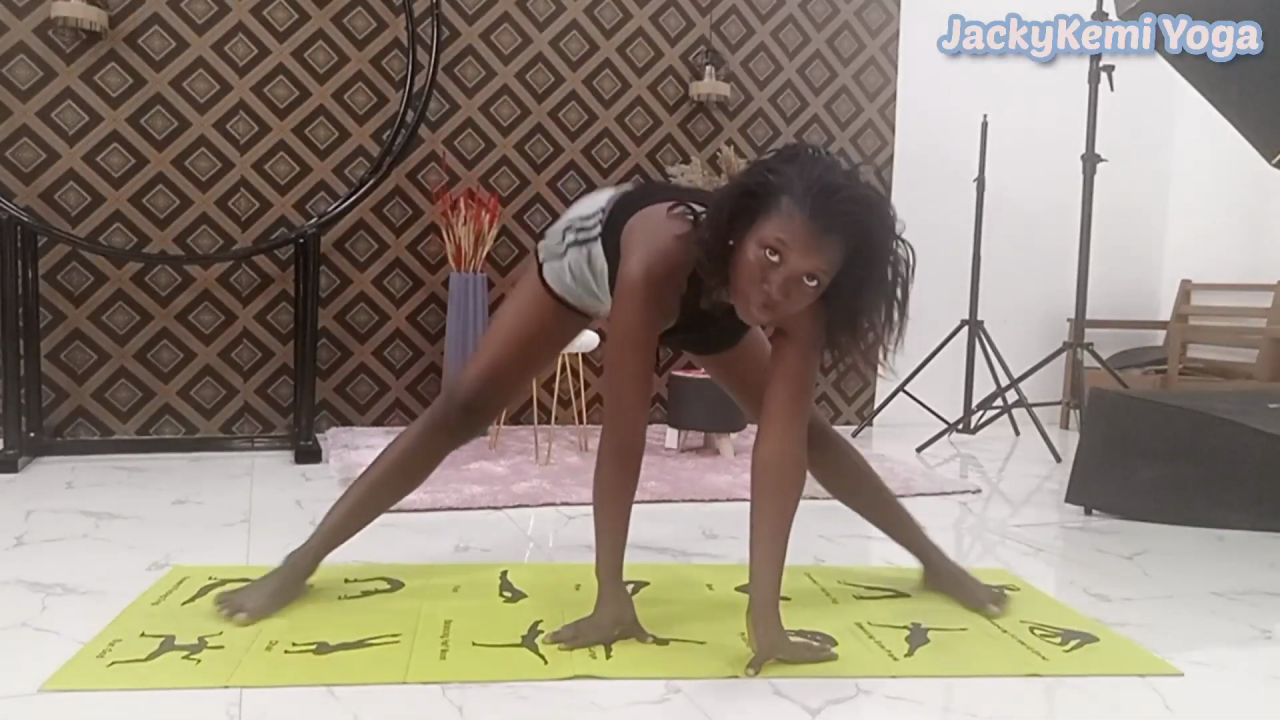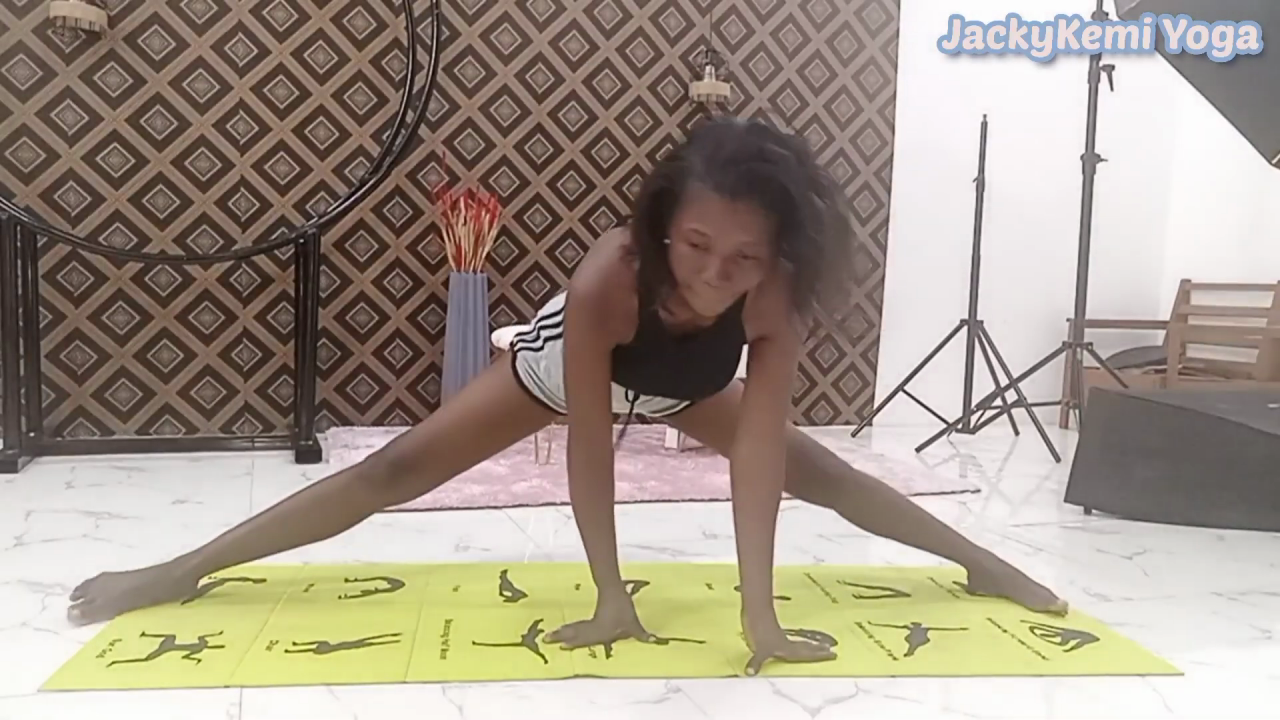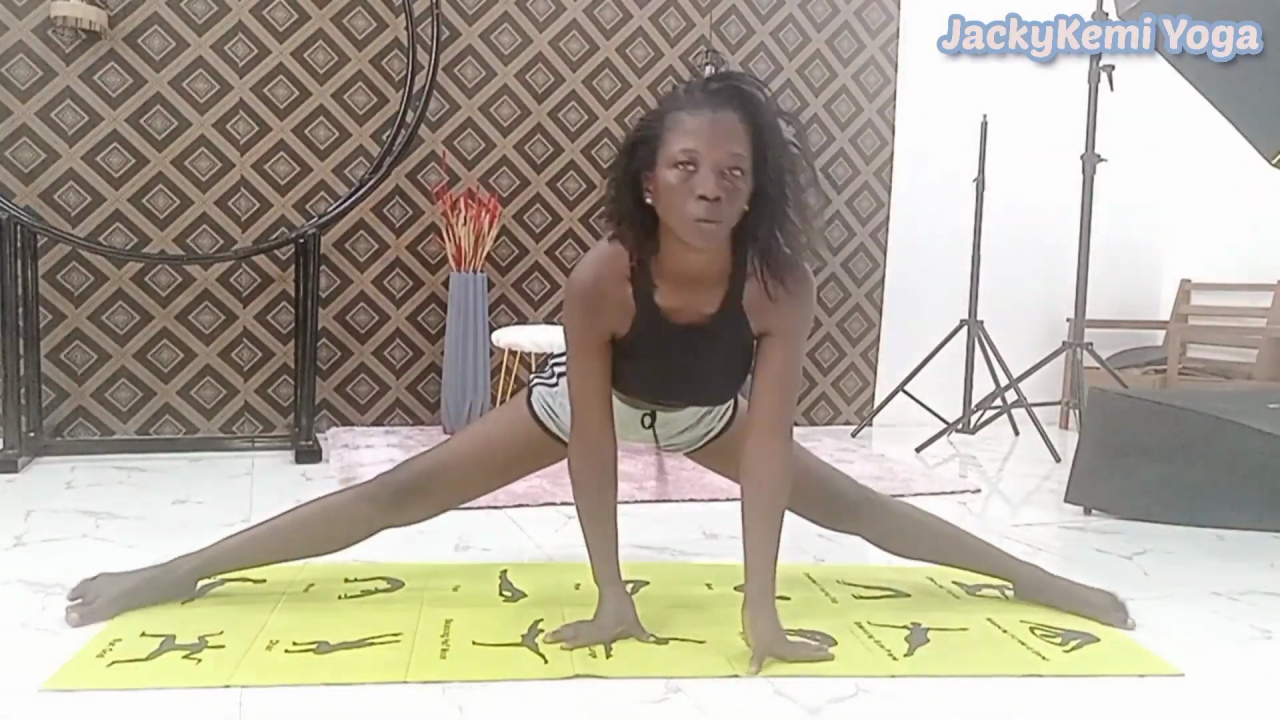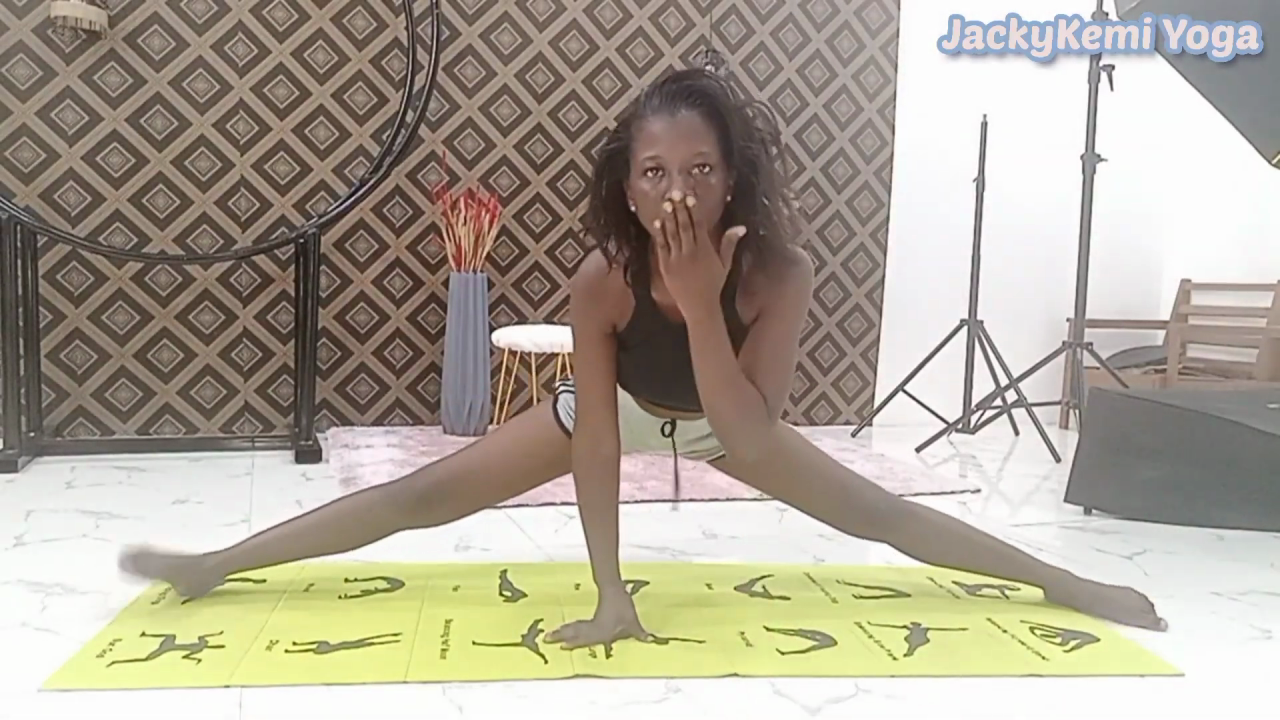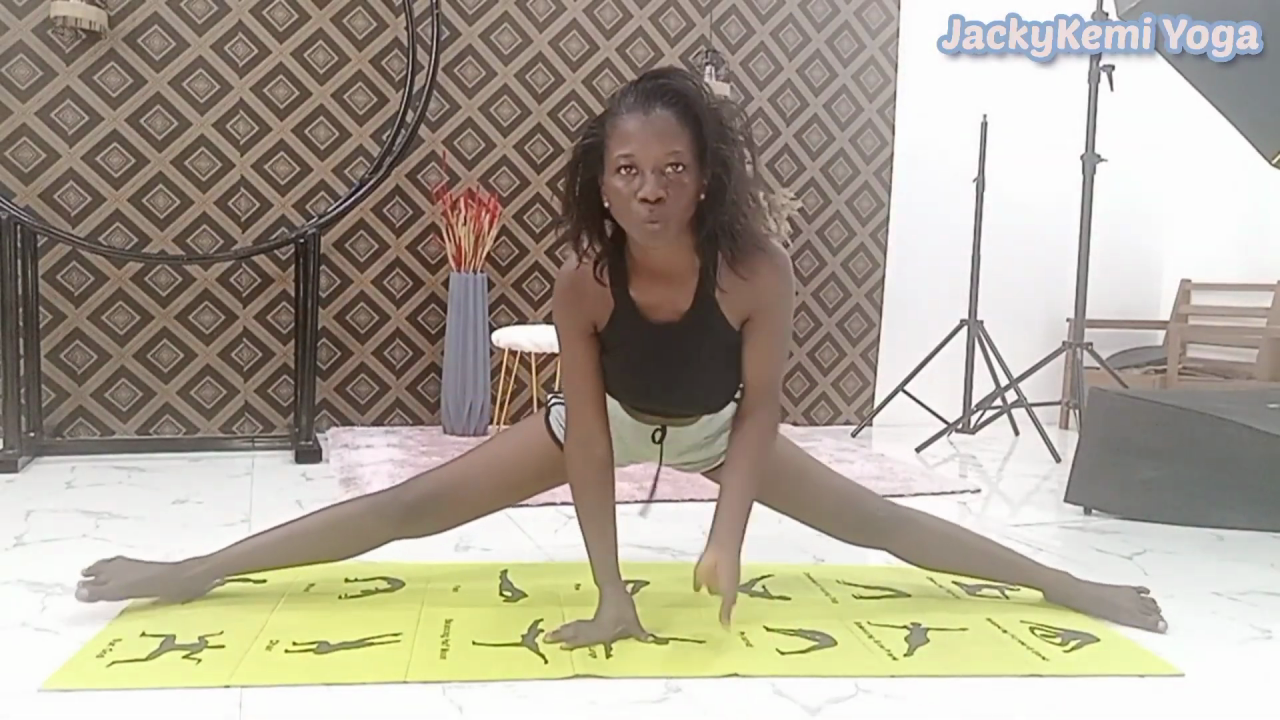
dt=1s
person 1, frame 1
left shoulder: (802, 307)
right shoulder: (663, 254)
left elbow: (780, 449)
right elbow: (623, 439)
left wrist: (764, 615)
right wrist: (611, 598)
left hip: (707, 308)
right hip: (591, 246)
left knee: (810, 431)
right knee: (461, 410)
left ankle: (935, 562)
right ankle: (299, 564)
person 1, frame 2
left shoulder: (784, 298)
right shoulder: (606, 283)
left elbow: (760, 451)
right elbow: (590, 454)
left wrist: (758, 616)
right wrist: (609, 598)
left hip: (689, 389)
right hip: (563, 363)
left knee: (826, 474)
right knee: (398, 470)
left ankle: (984, 565)
right ankle: (182, 569)
person 1, frame 3
left shoulder: (782, 283)
right shoulder: (601, 280)
left elbow: (767, 443)
right elbow: (592, 446)
left wrist: (759, 607)
right wrist: (610, 599)
left hip: (707, 414)
right hip: (593, 402)
left knee: (857, 506)
right knee: (400, 492)
left ankle: (1041, 579)
right ankle: (175, 573)
person 1, frame 4
left shoulder: (779, 271)
right shoulder: (603, 279)
left elbow: (746, 435)
right elbow: (597, 442)
left wrist: (702, 305)
right wrist: (611, 597)
left hip: (725, 416)
right hip: (614, 407)
left knee: (875, 512)
right knee: (425, 495)
left ankle: (1071, 586)
right ankle: (206, 566)
person 1, frame 5
left shoulder: (757, 270)
right shoulder: (584, 278)
left elbow: (759, 414)
right elbow: (586, 439)
left wrist: (727, 538)
right wrist: (609, 592)
left hip: (716, 428)
right hip: (606, 421)
left knee: (874, 520)
right knee: (414, 504)
left ankle: (1073, 588)
right ankle: (190, 573)
